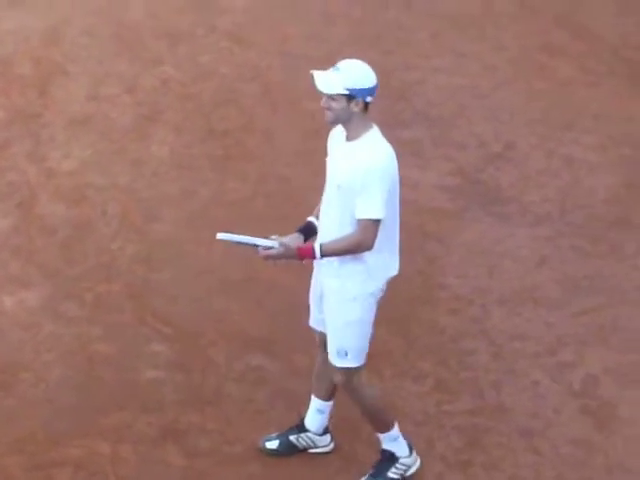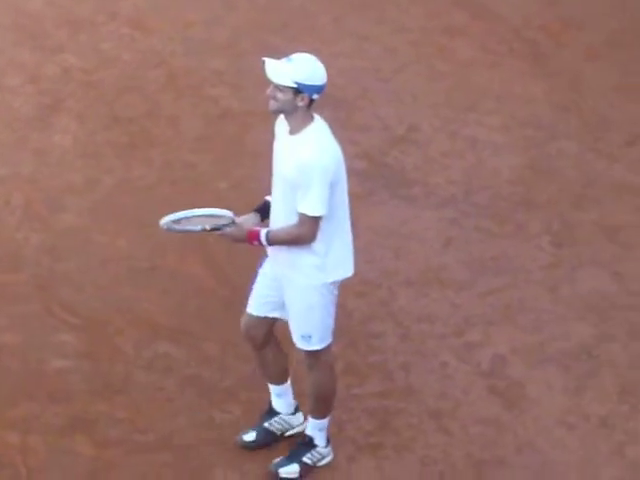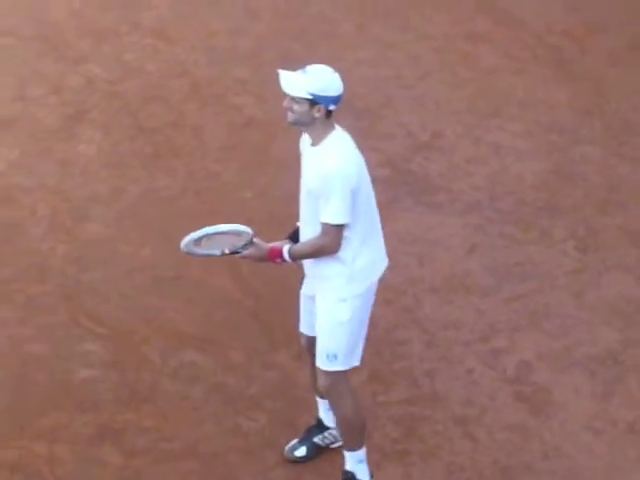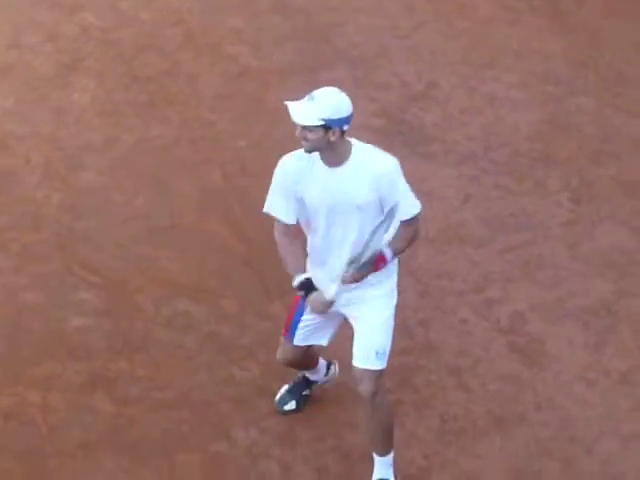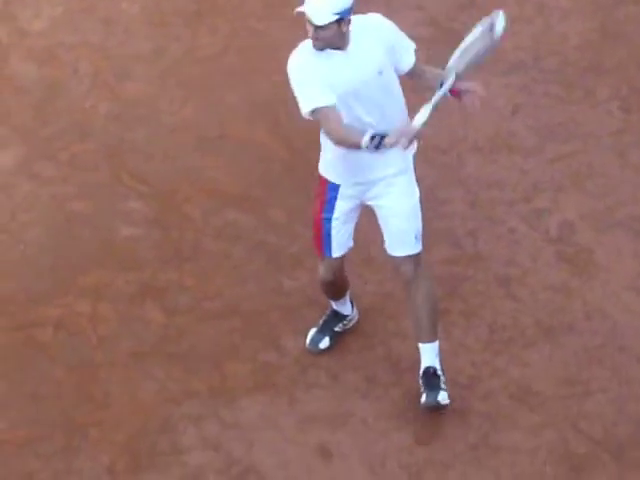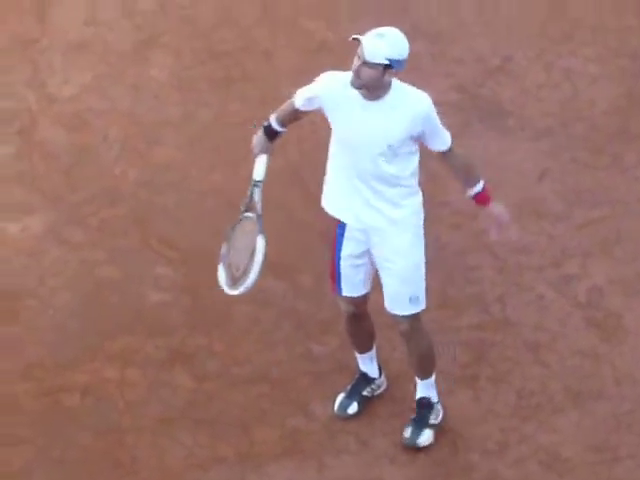
dt=0.5s
person 1, frame 1
left shoulder: (374, 160)
right shoulder: (337, 137)
left elbow: (364, 239)
left wrist: (303, 252)
right wrist: (305, 231)
left hip: (355, 280)
right hip: (330, 268)
left knee: (346, 375)
right knee: (326, 350)
right ankle: (315, 429)
person 1, frame 2
left shoulder: (317, 154)
right shoulder: (285, 125)
left elbow: (306, 231)
left wrist: (251, 235)
right wrist: (262, 211)
left hip: (311, 269)
right hip: (282, 259)
left knee: (315, 354)
right knee: (255, 329)
left ankle: (317, 441)
right ankle: (282, 414)
person 1, frame 3
left shoulder: (336, 163)
right shoulder: (311, 140)
left elbow: (329, 243)
left wrist: (275, 253)
right wrist: (294, 237)
left hip: (346, 282)
right hip: (321, 274)
left knee: (330, 380)
right knee: (313, 350)
right ankle: (328, 426)
person 1, frame 4
left shoulder: (382, 167)
right shoulder: (291, 169)
left elbow: (411, 226)
right elbow: (284, 229)
left wrist: (377, 261)
right wrist: (305, 285)
left hip: (372, 286)
right hip: (321, 282)
left knee: (369, 388)
right knee: (290, 354)
right ankle: (317, 371)
person 1, frame 5
right shoulder: (302, 63)
left elbow: (415, 69)
right elbow: (333, 130)
left wrist: (453, 86)
right wrist: (380, 141)
left hip: (392, 171)
right hip: (341, 175)
left knee: (411, 269)
right knee: (329, 270)
left ankle: (431, 368)
right ankle: (343, 311)
person 1, frame 6
left shoulder: (415, 106)
right shoulder: (332, 86)
left elbow: (448, 152)
right elbow: (297, 104)
left wrist: (483, 196)
right wrist: (267, 132)
left hip: (397, 224)
right hip: (350, 220)
left knee: (407, 322)
right knee: (352, 308)
left ankle: (428, 399)
right ankle: (370, 375)
